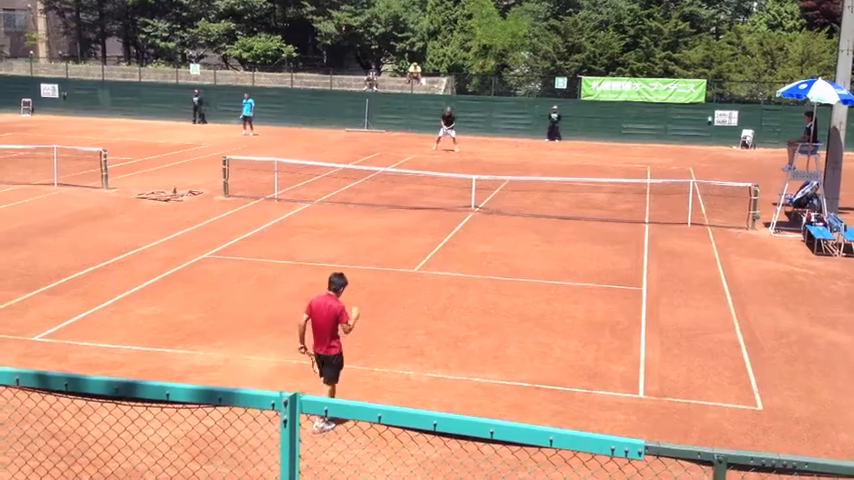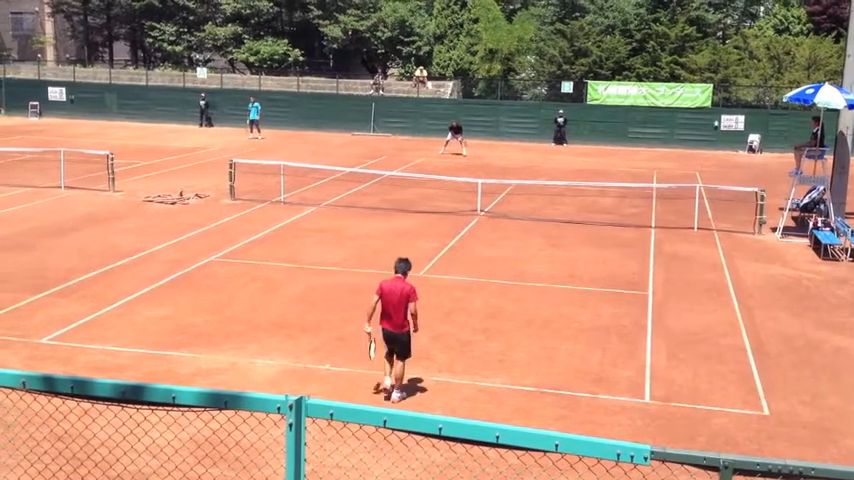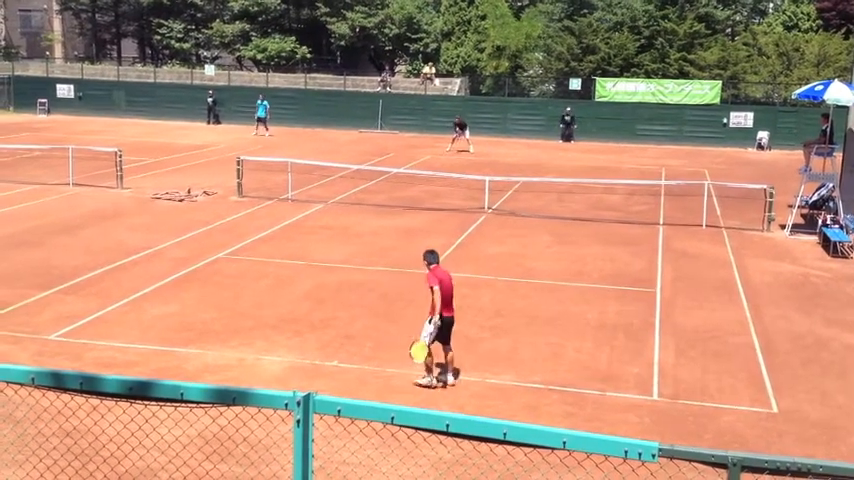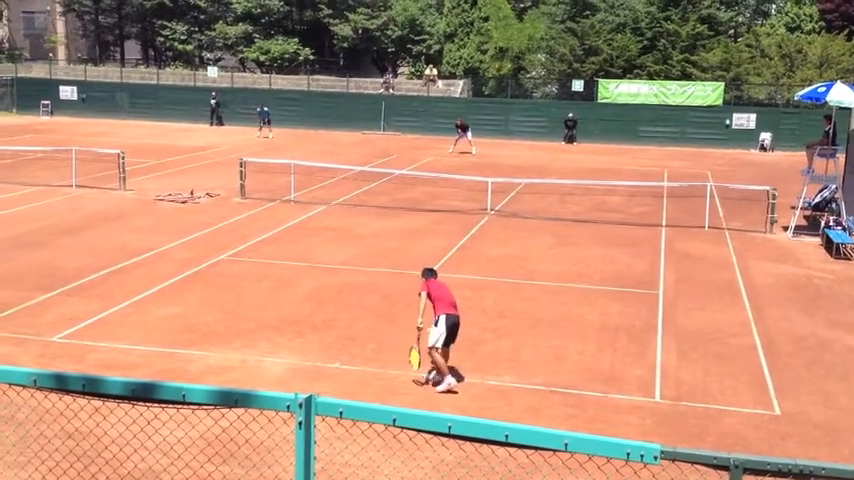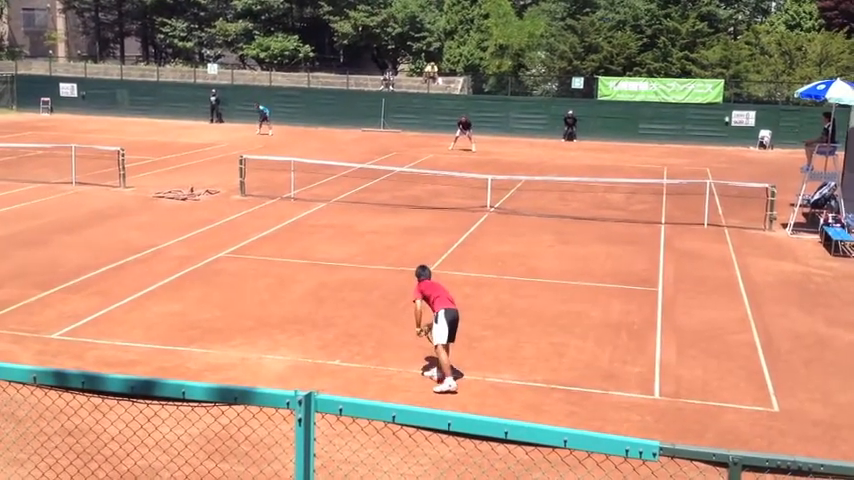
dt=1s
person 1, frame 1
left shoulder: (314, 301)
right shoulder: (339, 307)
left elbow: (302, 323)
right elbow: (346, 330)
left wrist: (301, 343)
right wrist: (355, 317)
left hip: (318, 351)
right hip: (333, 352)
left knee: (329, 379)
right knee: (328, 385)
right ankle: (320, 422)
person 1, frame 2
left shoulder: (383, 284)
right shoulder: (409, 288)
left elbow: (373, 305)
right elbow: (413, 312)
left wrist: (368, 322)
right wrist: (416, 325)
left hip: (386, 328)
right hip: (402, 330)
left knee: (389, 355)
right knee: (400, 360)
left ankle: (387, 380)
right ankle: (396, 392)
person 1, frame 3
left shoulder: (432, 274)
right shoulder: (446, 273)
left elbow: (437, 293)
left wrist: (436, 314)
left hip: (439, 316)
right hip: (450, 316)
right knee: (447, 346)
left ankle: (430, 377)
right ankle: (449, 376)
person 1, frame 4
left shoulder: (426, 284)
right shoulder: (442, 285)
left elbow: (423, 298)
left wrist: (420, 318)
left hip: (444, 316)
right hip: (455, 316)
left knee: (432, 350)
right knee: (444, 348)
left ankle: (448, 379)
right ankle: (437, 374)
person 1, frame 5
left shoulder: (419, 287)
right shoulder: (436, 284)
left elbow: (418, 308)
left wrist: (418, 327)
right wrist: (430, 328)
left hip: (443, 313)
right hip: (454, 312)
left knee: (440, 347)
right knee: (443, 345)
left ankle: (449, 381)
right ankle: (437, 371)
